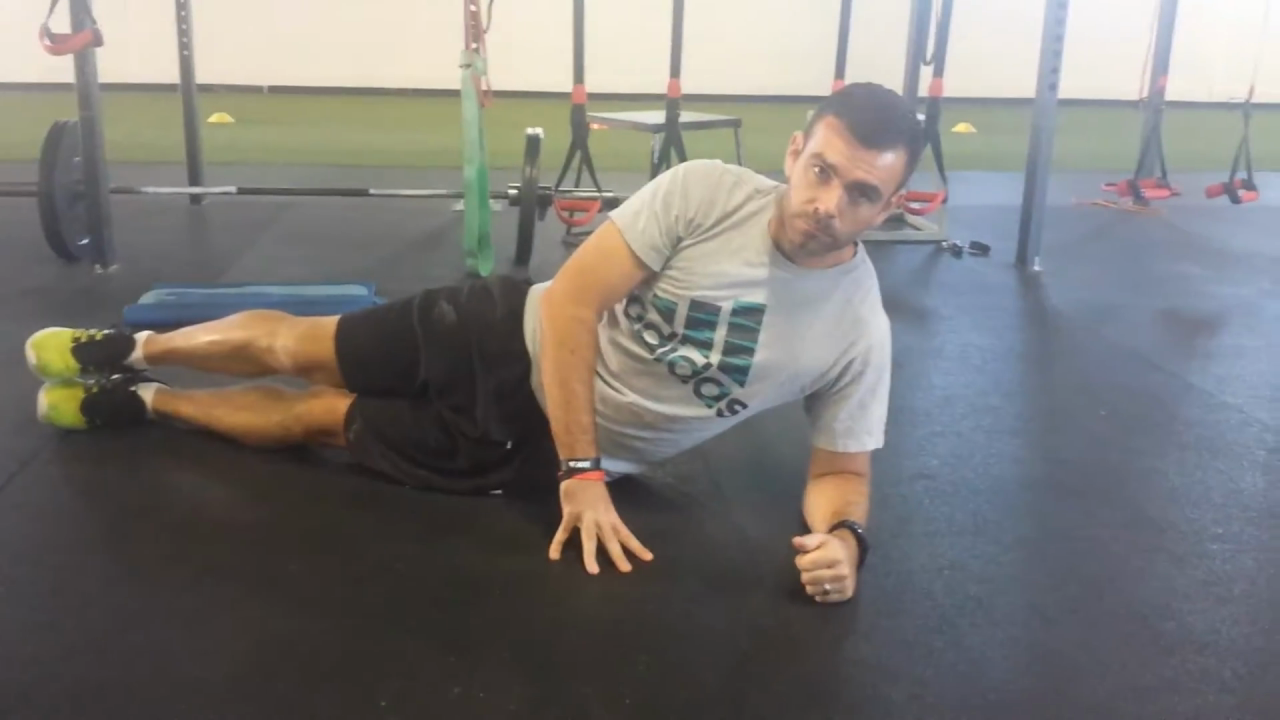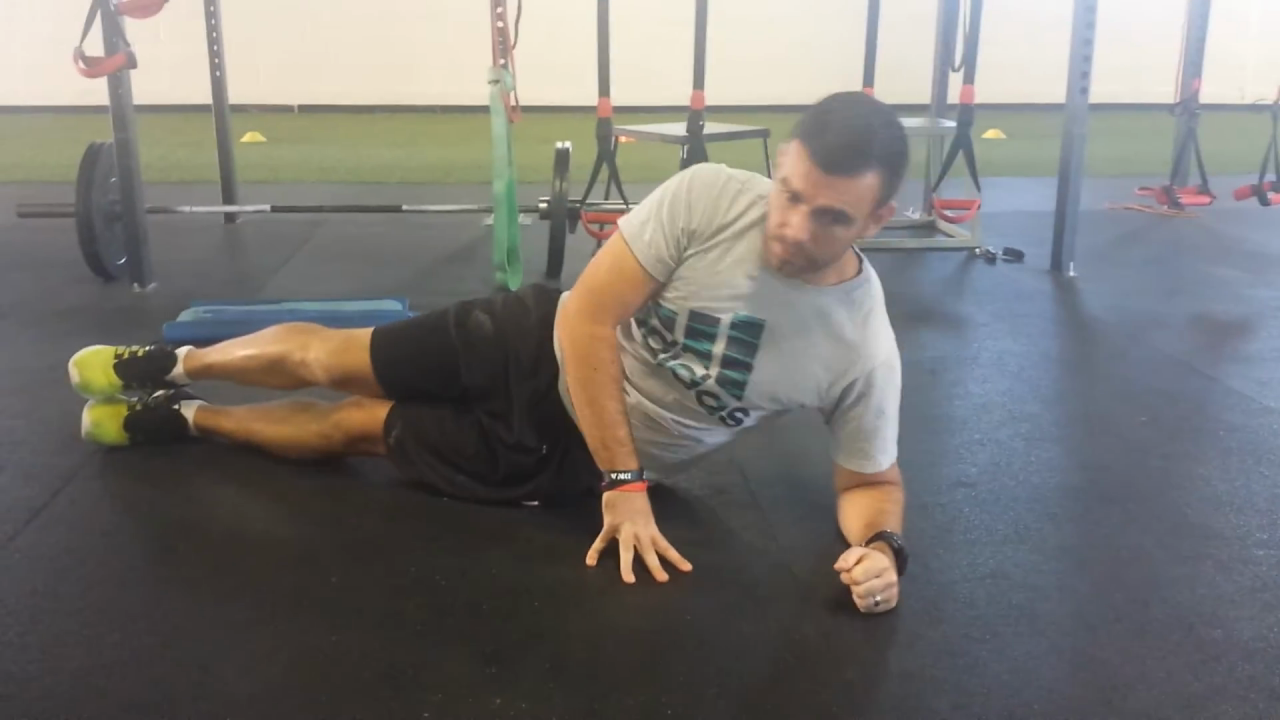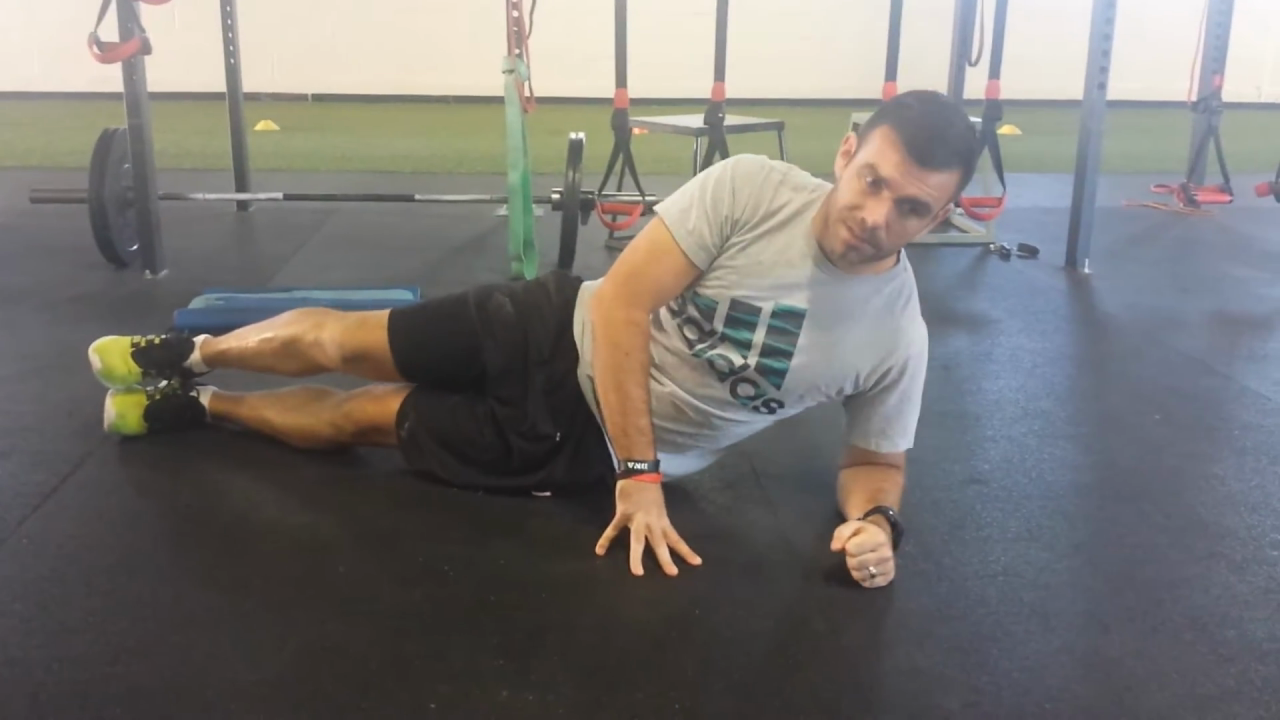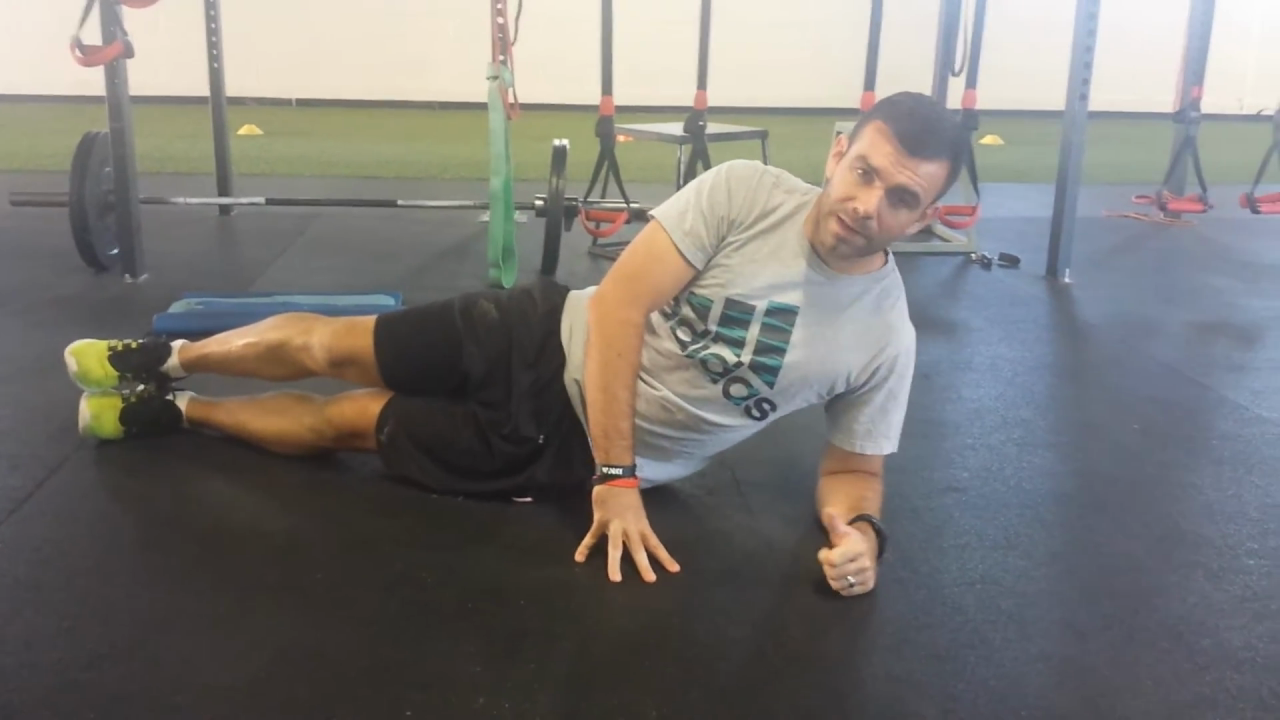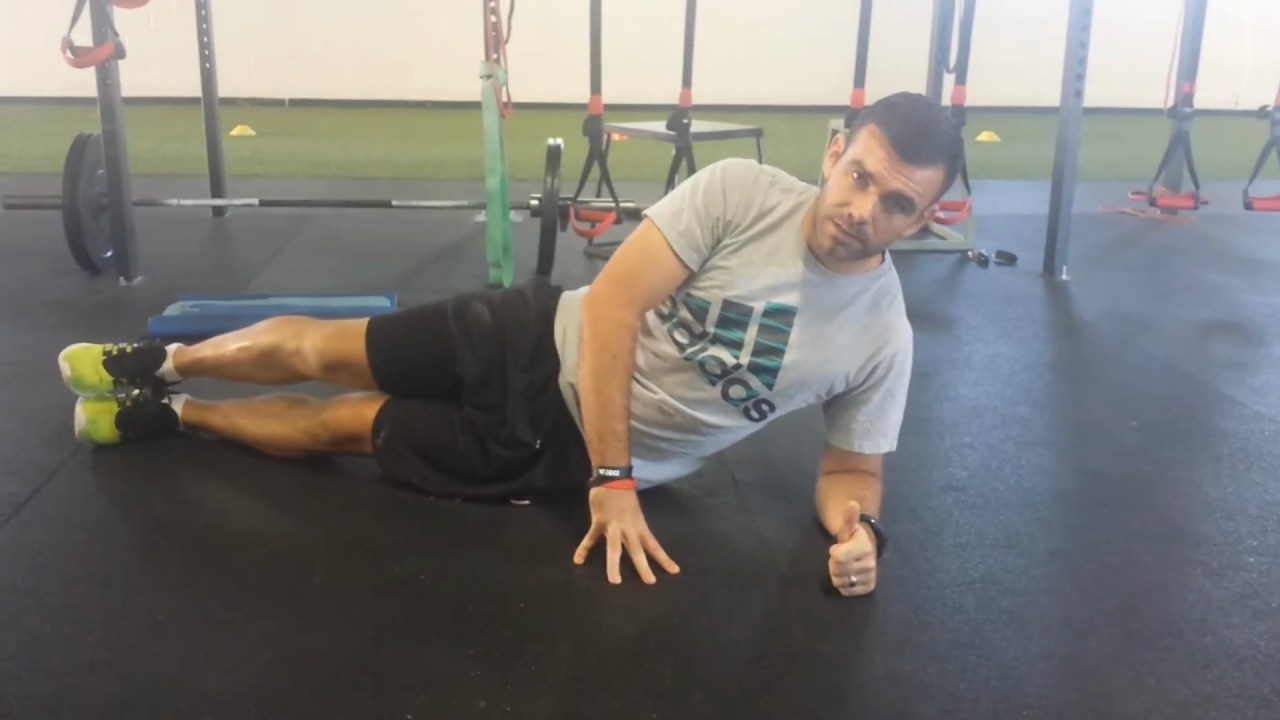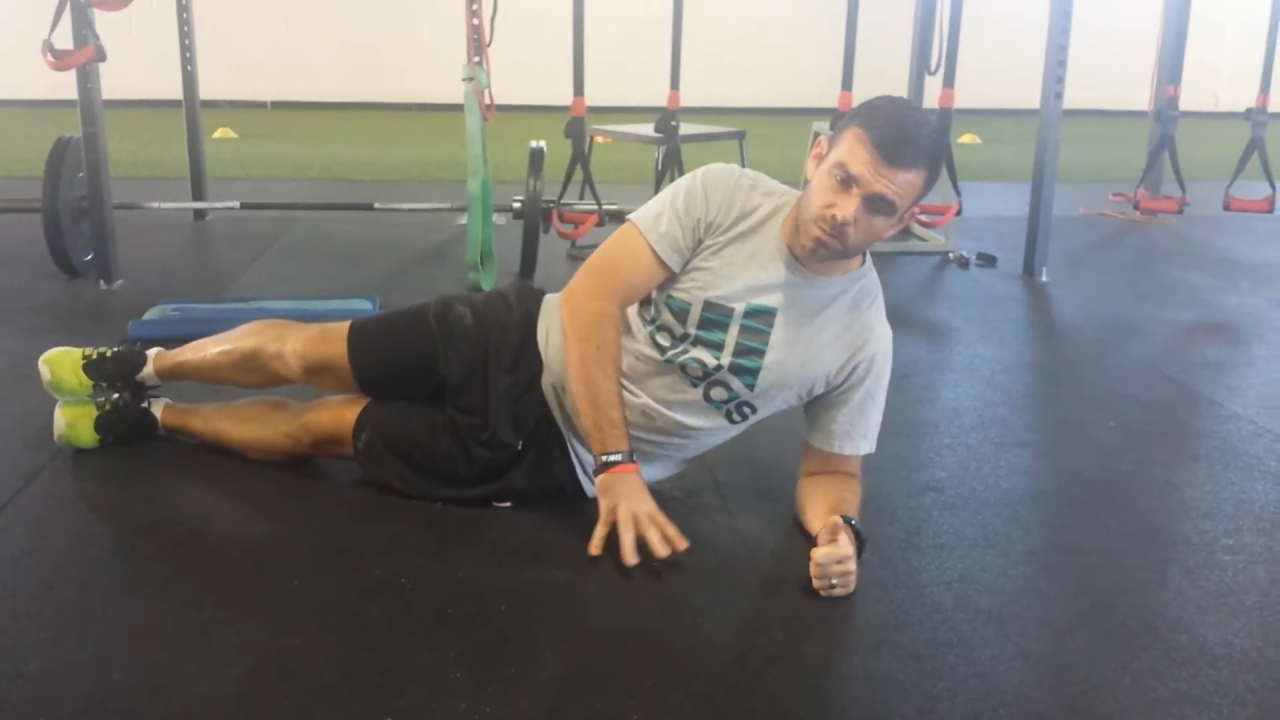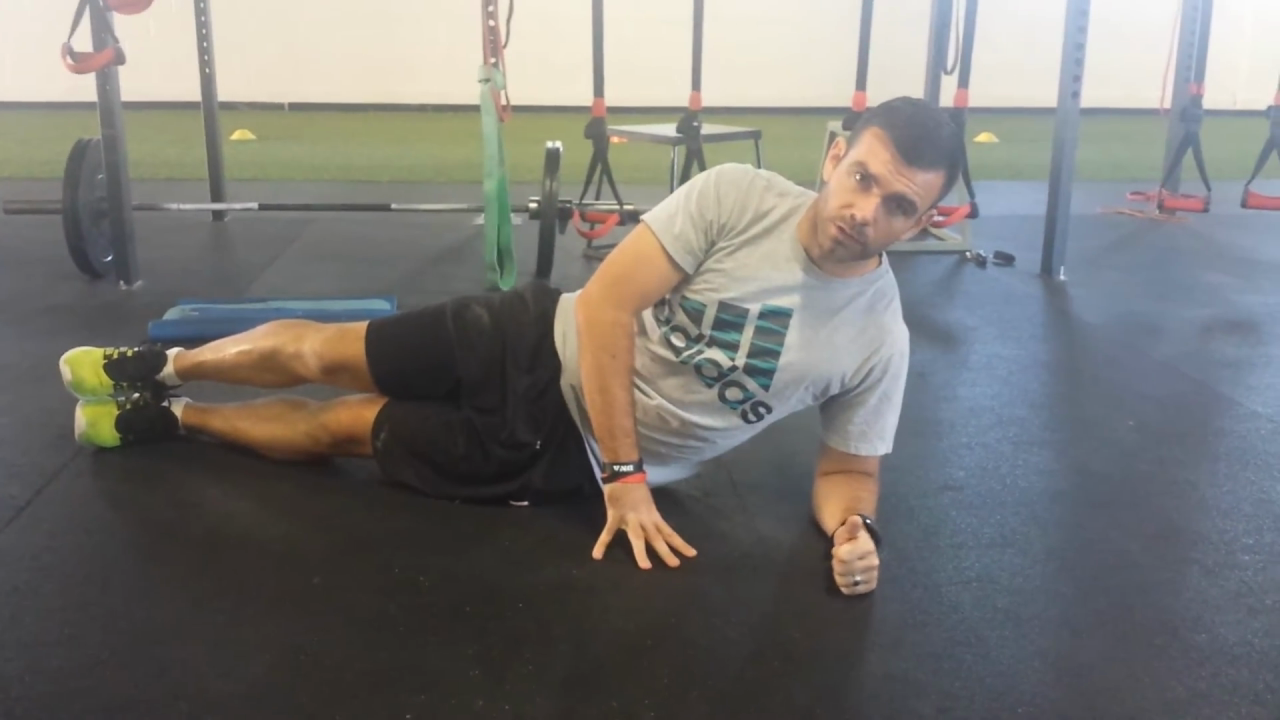
dt=0.7s
person 1, frame 1
left shoulder: (859, 334)
right shoulder: (707, 190)
left elbow: (840, 471)
right elbow: (572, 303)
left wrist: (843, 538)
right wrist: (583, 474)
left hip: (524, 442)
right hip: (515, 334)
left knee: (317, 417)
right knee: (295, 346)
left ankle: (141, 403)
right ankle: (131, 349)
person 1, frame 2
left shoulder: (864, 350)
right shoulder: (710, 196)
left elbow: (869, 481)
right elbow: (590, 317)
left wrist: (882, 547)
right wrist: (626, 485)
left hip: (560, 446)
right hip: (542, 342)
left knee: (353, 425)
right knee: (329, 360)
left ankle: (184, 419)
right ankle: (171, 365)
person 1, frame 3
left shoulder: (899, 342)
right shoulder: (751, 187)
left elbow: (874, 458)
right elbow: (622, 304)
left wrist: (877, 521)
right wrist: (641, 476)
left hip: (577, 442)
right hip: (562, 331)
left knee: (363, 417)
right knee: (341, 341)
left ankle: (198, 407)
right ankle: (188, 355)
person 1, frame 4
left shoulder: (885, 340)
right shoulder: (744, 192)
left elbow: (852, 468)
right elbow: (617, 306)
left wrist: (859, 530)
right wrist: (619, 475)
left hip: (557, 447)
right hip: (546, 338)
left knee: (348, 420)
right knee: (327, 346)
left ankle: (173, 412)
right ankle: (167, 362)
person 1, frame 5
left shoulder: (883, 341)
right shoulder: (740, 190)
left elbow: (852, 467)
right elbow: (612, 306)
left wrist: (859, 530)
right wrist: (615, 480)
left hip: (556, 447)
right hip: (541, 340)
left knee: (343, 423)
right knee: (318, 350)
left ankle: (171, 415)
right ankle: (160, 365)
person 1, frame 6
left shoulder: (863, 340)
right shoulder: (723, 194)
left elbow: (831, 468)
right elbow: (590, 298)
left wrist: (839, 533)
right wrist: (622, 466)
left hip: (544, 453)
right hip: (524, 342)
left knee: (325, 426)
right knee: (302, 354)
left ankle: (150, 418)
right ankle: (142, 366)
person 1, frame 7
left shoulder: (879, 341)
right shoulder: (736, 195)
left elbow: (847, 468)
right elbow: (606, 305)
left wrist: (855, 530)
right wrist: (627, 475)
left hip: (557, 452)
right hip: (540, 341)
left knee: (342, 426)
right knee: (321, 353)
left ankle: (171, 419)
right ankle: (159, 368)
